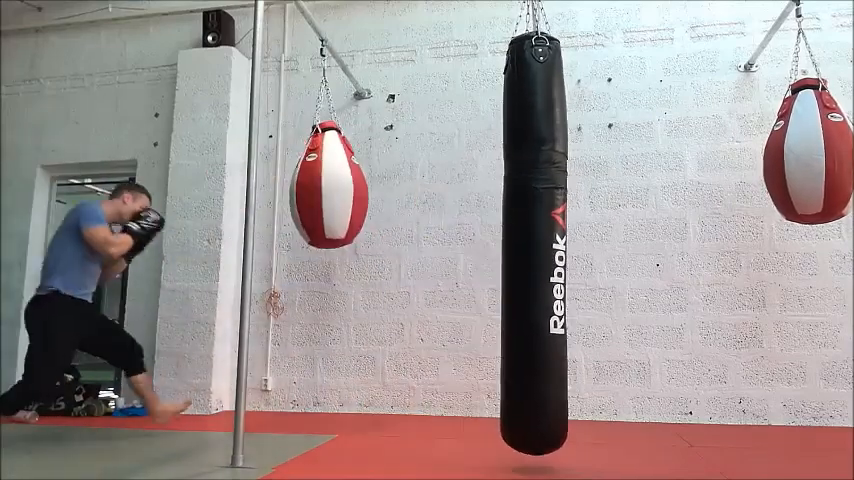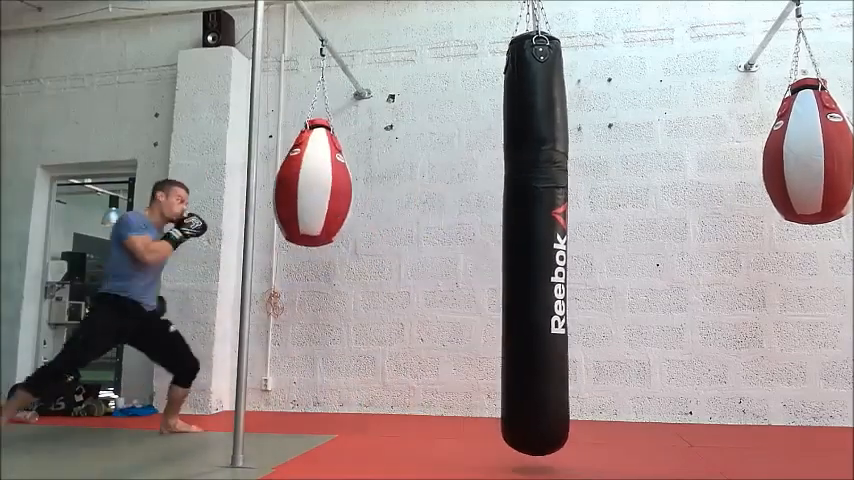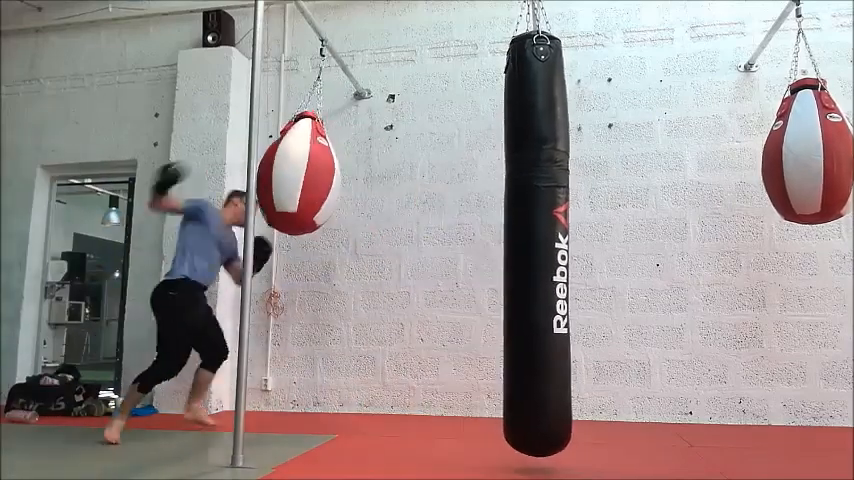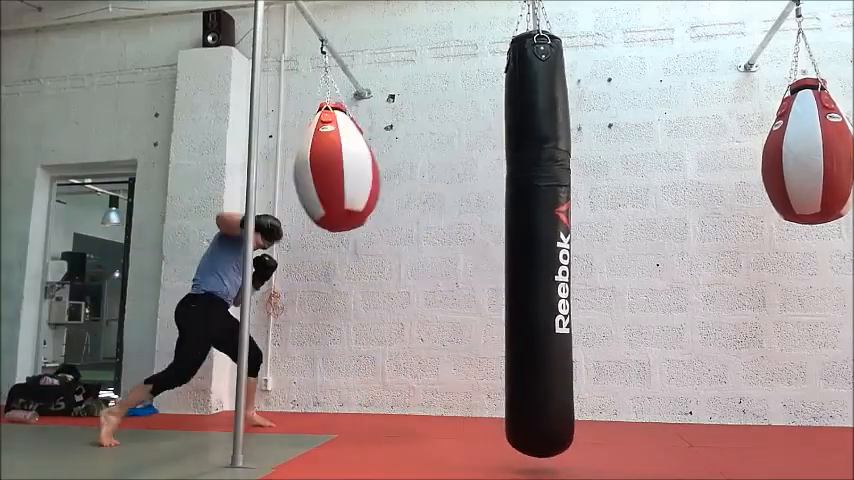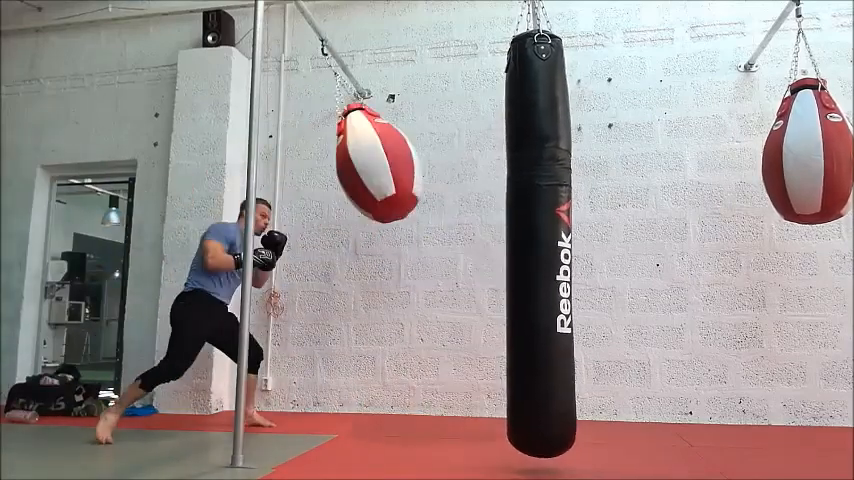
dt=0.2s
person 1, frame 1
left shoulder: (105, 226)
right shoulder: (88, 210)
left elbow: (107, 273)
right elbow: (110, 249)
left wrist: (130, 249)
right wrist: (136, 228)
left hip: (80, 309)
right hip: (55, 308)
left knee: (129, 352)
right knee: (40, 385)
left ankle: (157, 410)
person 1, frame 2
left shoulder: (154, 231)
right shoulder: (130, 221)
right elbow: (149, 255)
right wrist: (179, 233)
left hip: (144, 316)
right hip: (117, 308)
left knee: (187, 365)
right knee: (64, 365)
left ankle: (170, 420)
person 1, frame 3
left shoulder: (229, 240)
right shoulder: (204, 210)
left elbow: (240, 278)
right elbow: (158, 205)
left wrist: (257, 257)
right wrist: (161, 187)
left hip: (193, 297)
right hip: (177, 293)
left knee: (216, 351)
right knee: (169, 362)
left ankle: (194, 406)
right ankle: (120, 417)
person 1, frame 4
left shoulder: (244, 254)
right shoulder: (237, 235)
left elbow: (237, 299)
right elbow: (222, 218)
left wrist: (259, 278)
right wrist: (252, 223)
left hip: (217, 311)
right hip: (202, 307)
left knee: (252, 356)
right knee: (181, 371)
left ankle: (249, 414)
right ankle: (113, 415)
person 1, frame 5
left shoulder: (245, 244)
right shoulder: (224, 230)
left elbow: (258, 282)
right elbow: (212, 261)
left wrist: (270, 257)
right wrist: (247, 257)
left hip: (217, 310)
right hip: (194, 307)
left knee: (253, 354)
right knee: (173, 366)
left ankle: (249, 412)
right ankle: (112, 413)
